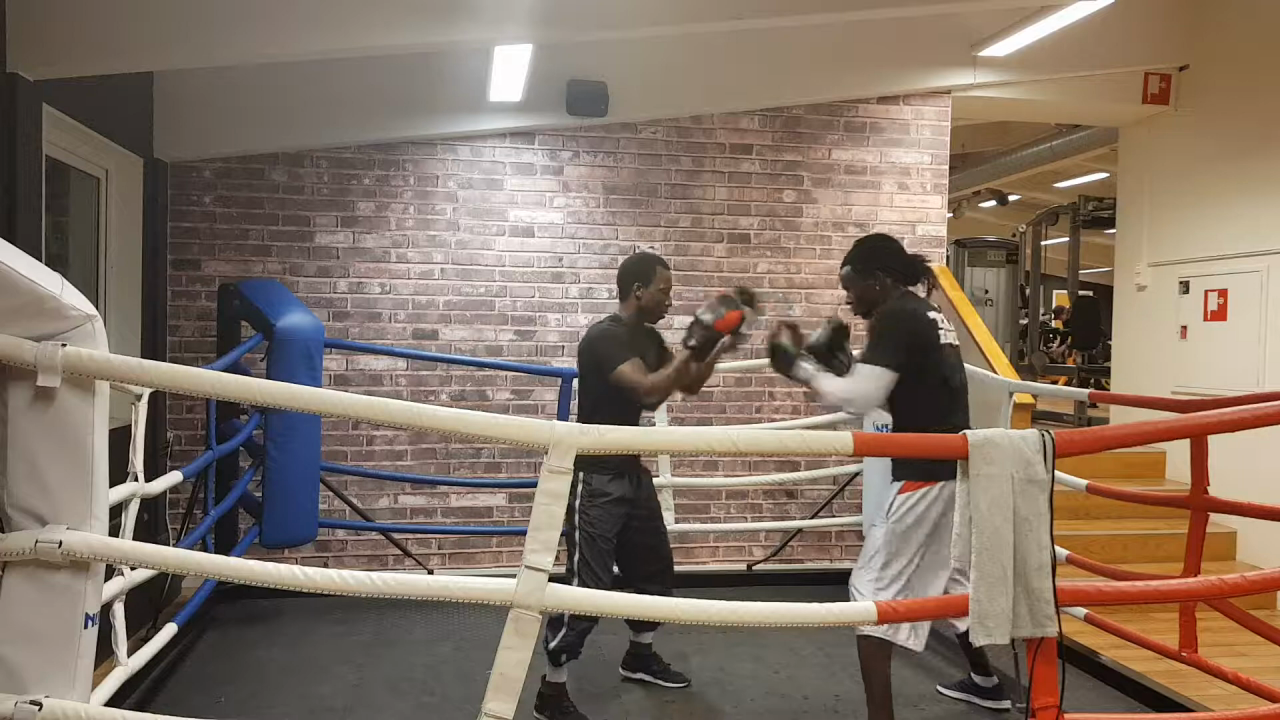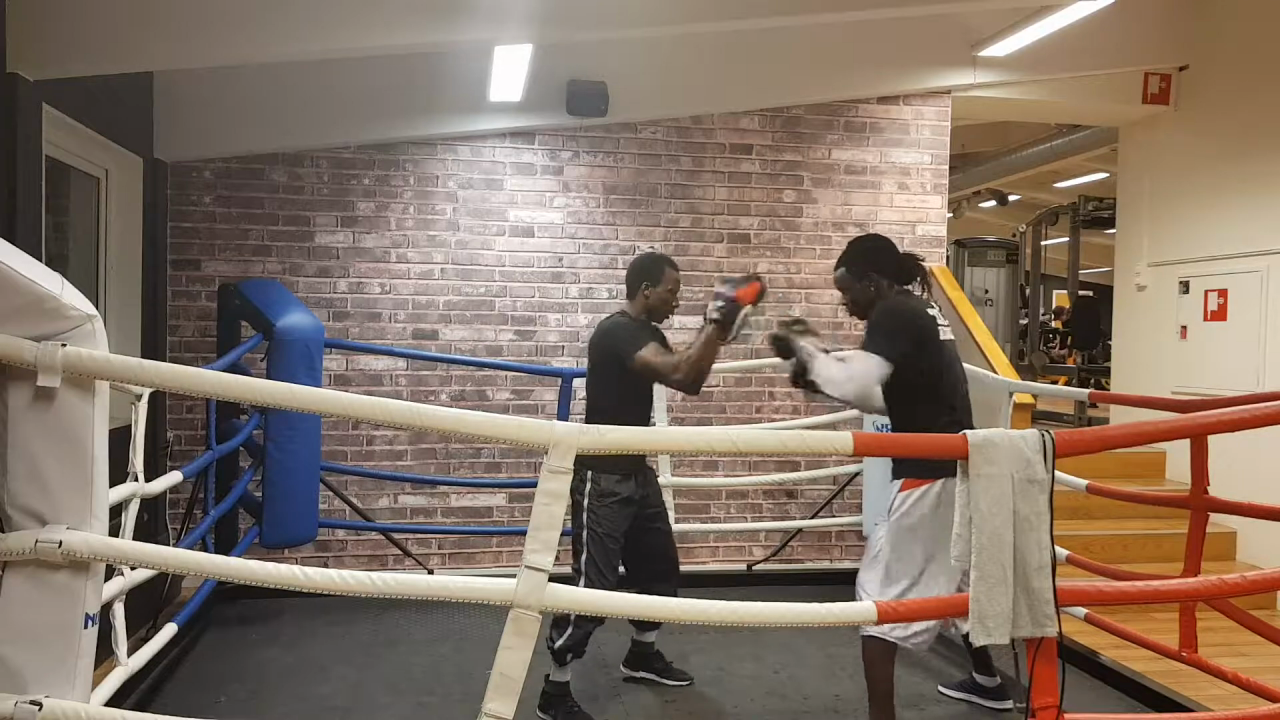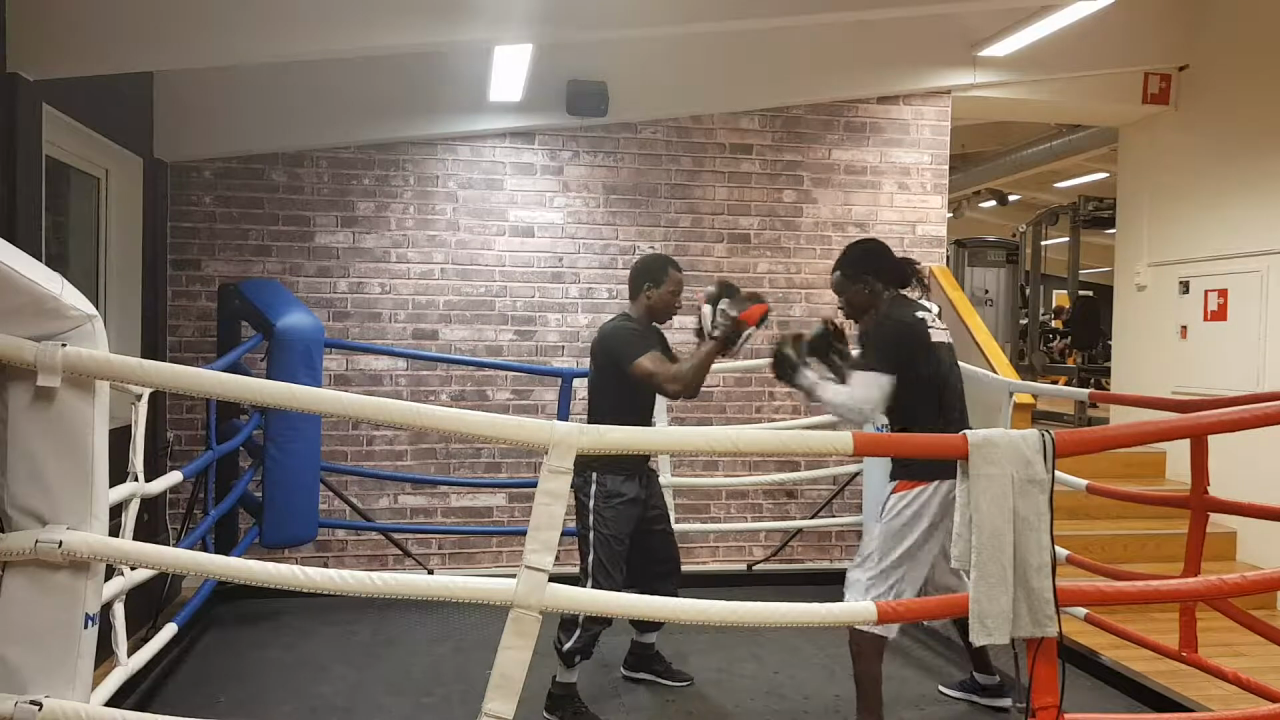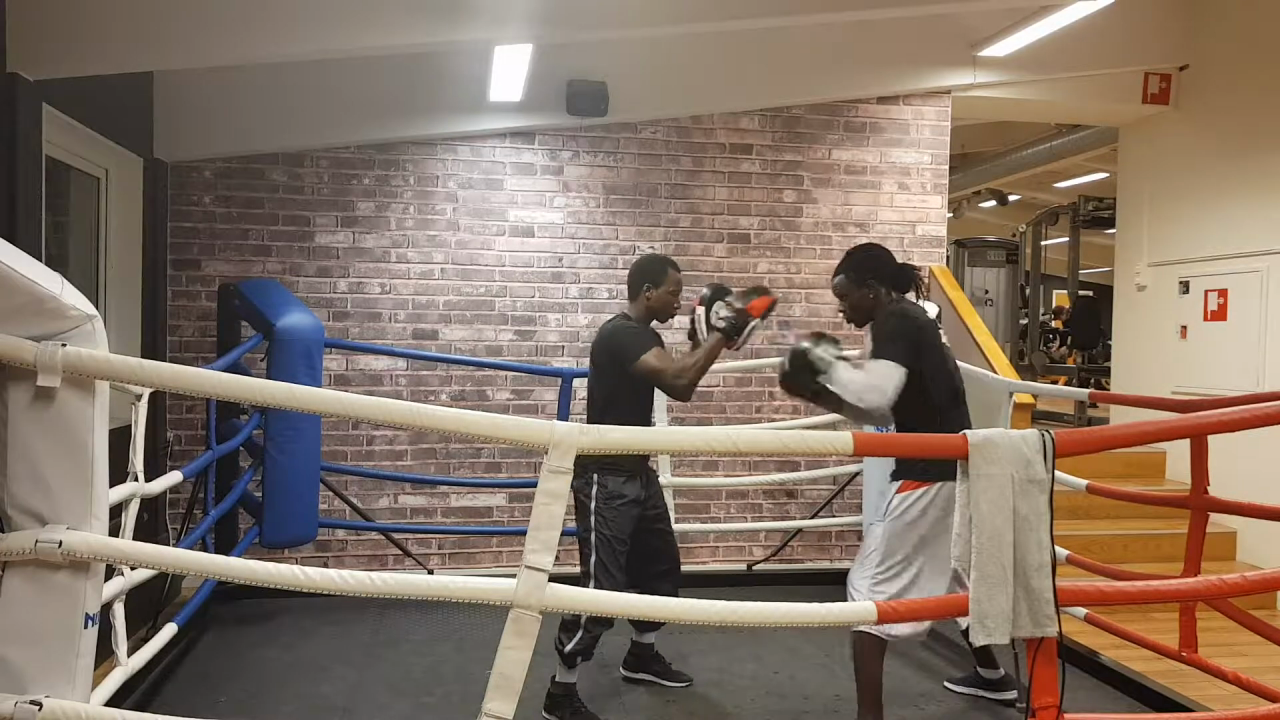
dt=0.5s
person 1, frame 1
left shoulder: (898, 319)
right shoulder: (923, 315)
left elbow: (860, 398)
right elbow: (904, 390)
left wrist: (799, 364)
left hip: (927, 477)
right hip: (953, 471)
left knee: (874, 593)
right knee: (942, 580)
person 1, frame 2
left shoulder: (895, 316)
right shoulder: (914, 314)
left elbow: (852, 387)
right elbow: (888, 398)
left wrist: (805, 347)
right wrist: (814, 367)
left hip: (930, 476)
right hip: (955, 470)
left knee: (882, 592)
right knee: (951, 579)
right ankle: (988, 681)
person 1, frame 3
left shoulder: (888, 324)
right shoulder: (917, 316)
left elbow: (858, 406)
right elbow: (904, 395)
left wrist: (803, 374)
right wrist: (839, 359)
left hip: (923, 477)
right hip: (955, 471)
left knee: (868, 592)
right knee: (945, 580)
right ankle: (986, 681)
person 1, frame 4
left shoulder: (899, 323)
right shoulder: (895, 324)
left elbow: (872, 395)
right elbow: (871, 408)
left wrist: (823, 357)
right wrist: (815, 388)
left hip: (928, 477)
right hip: (950, 472)
left knee: (871, 589)
right knee: (944, 577)
right ankle: (992, 675)
person 2, frame 1
left shoulder: (646, 335)
right shoulder: (604, 337)
left elbow: (690, 383)
right elbow: (650, 392)
left wrist: (720, 336)
right wrist: (695, 344)
left hip: (630, 471)
right hip: (595, 477)
left knee: (654, 569)
right knee: (588, 585)
left ankle: (640, 656)
person 2, frame 2
left shoulder: (646, 334)
right shoulder: (616, 331)
left elbow: (691, 383)
right elbow: (675, 371)
left wrist: (714, 327)
right wrist: (718, 321)
left hip: (635, 470)
right hip: (601, 475)
left knee: (659, 567)
right knee: (595, 584)
left ankle: (642, 654)
person 2, frame 3
left shoulder: (652, 334)
right shoulder: (618, 335)
left elbow: (691, 386)
right elbow: (674, 384)
left wrist: (714, 331)
right wrist: (718, 338)
left hip: (637, 470)
right hip: (604, 476)
left knee: (661, 568)
right knee: (601, 584)
left ankle: (642, 655)
person 2, frame 4
left shoulder: (645, 335)
right shoulder: (618, 334)
left elbow: (681, 390)
right elbow: (677, 375)
left wrist: (712, 333)
right wrist: (724, 333)
left hip: (637, 472)
right hip: (605, 477)
left knee: (660, 567)
right knee: (603, 585)
left ankle: (641, 655)
